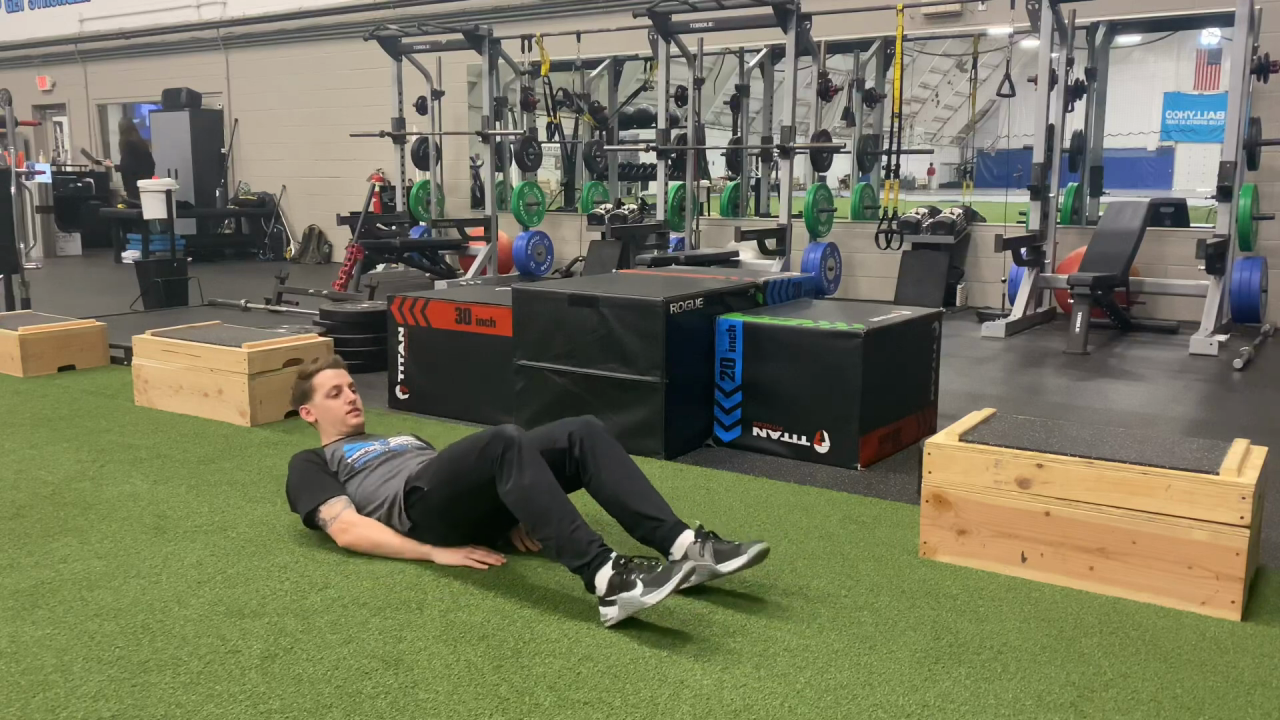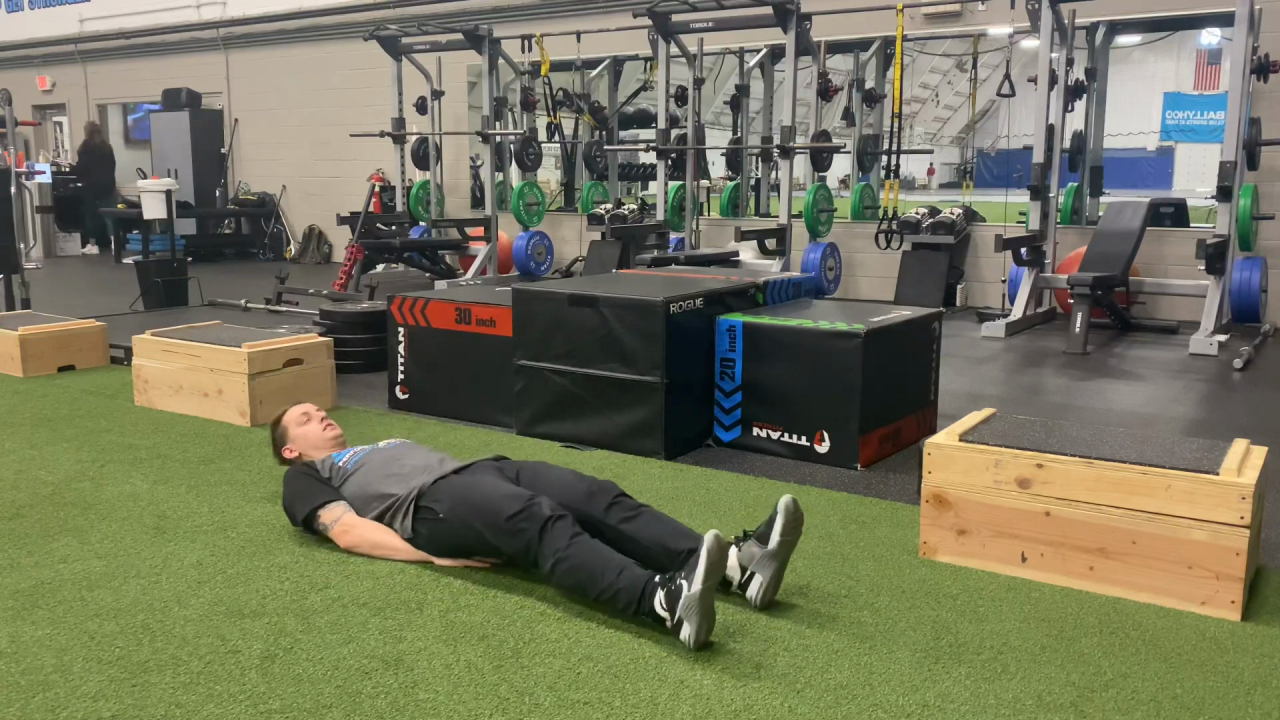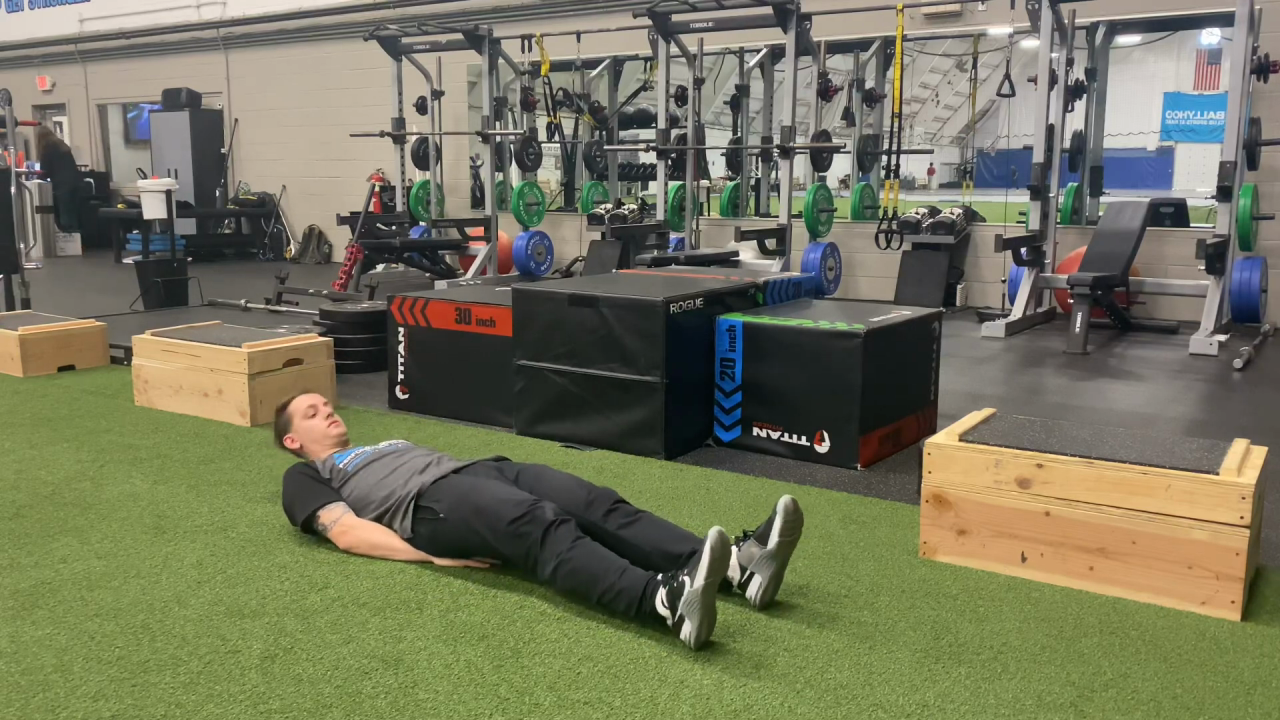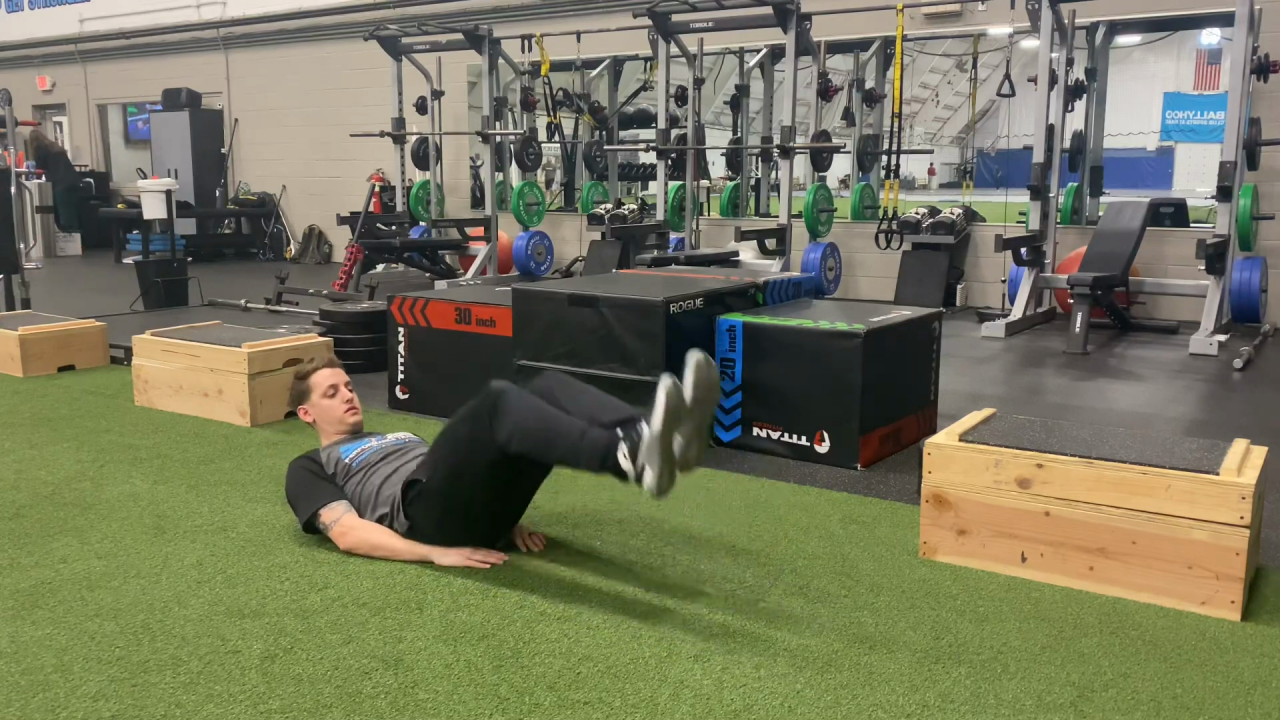
dt=1s
person 1, frame 1
left shoulder: (404, 439)
right shoulder: (311, 465)
right elbow: (347, 531)
left wrist: (510, 518)
right wrist: (436, 552)
left hip: (479, 503)
right hip: (422, 505)
left knee: (582, 433)
right knee: (506, 441)
left ankle: (682, 547)
right ankle: (607, 579)
person 1, frame 2
left shoulder: (386, 445)
right shoulder: (306, 478)
right elbow: (348, 532)
right wrist: (433, 555)
right hip: (431, 502)
left knee: (600, 501)
right knee: (542, 525)
left ankle: (737, 564)
right ankle: (667, 599)
person 1, frame 3
left shoulder: (386, 446)
right shoulder: (307, 477)
right elbow: (347, 532)
right wrist: (432, 554)
right hip: (431, 502)
left knee: (598, 506)
right knee: (541, 526)
left ankle: (736, 564)
right ankle: (666, 600)
person 1, frame 4
left shoulder: (393, 438)
right shoulder: (311, 468)
right elbow: (347, 533)
left wrist: (506, 517)
right wrist: (433, 552)
left hip: (482, 502)
right hip: (429, 510)
left knee: (548, 388)
right knee: (497, 402)
left ankle: (648, 442)
right ankle: (631, 456)
